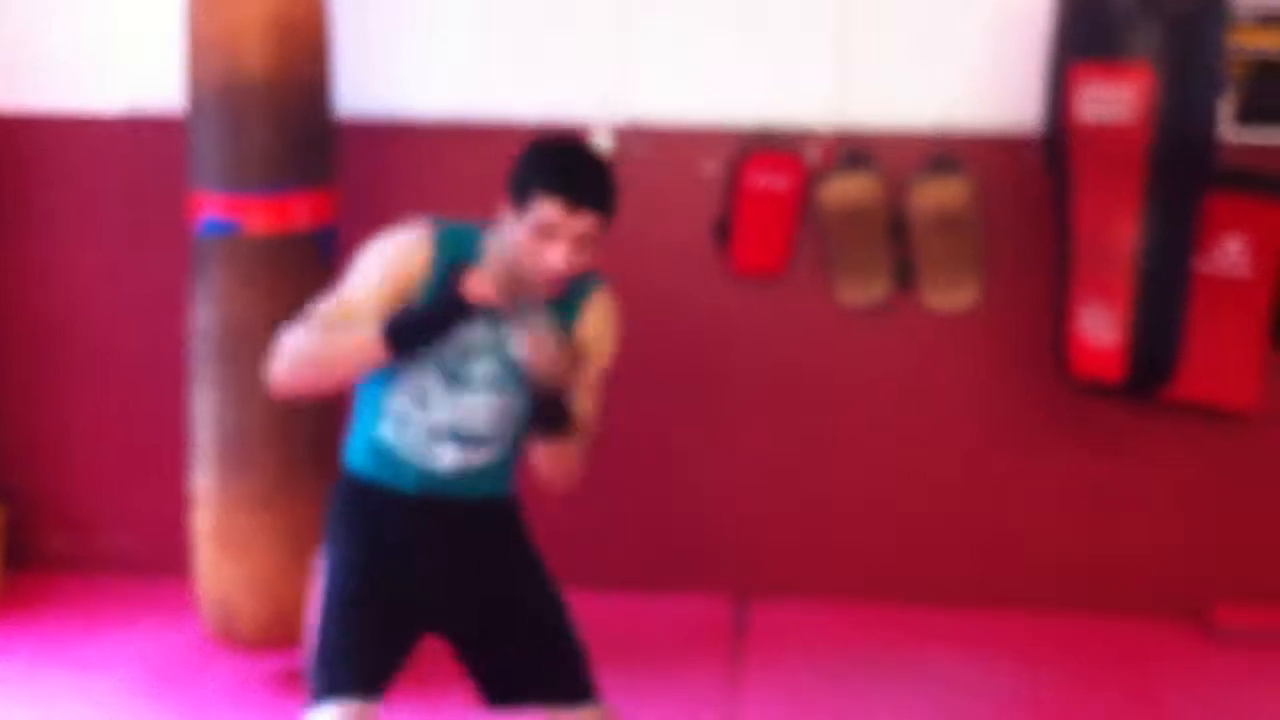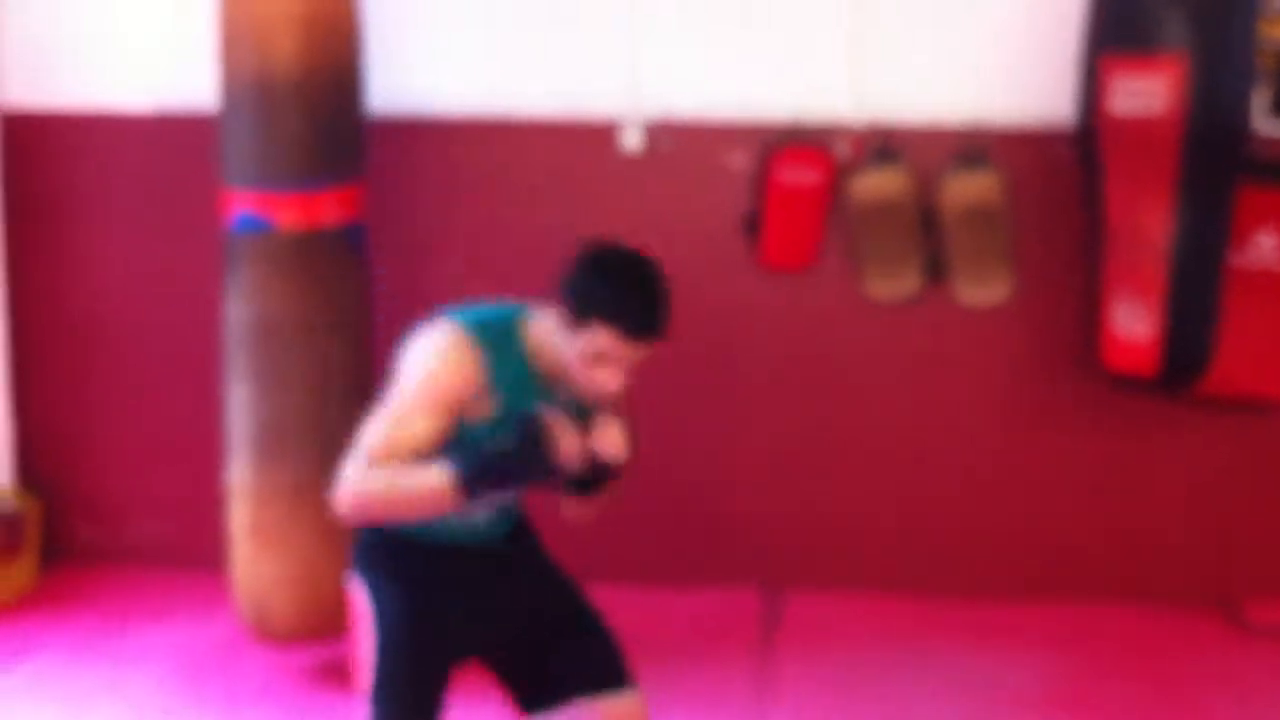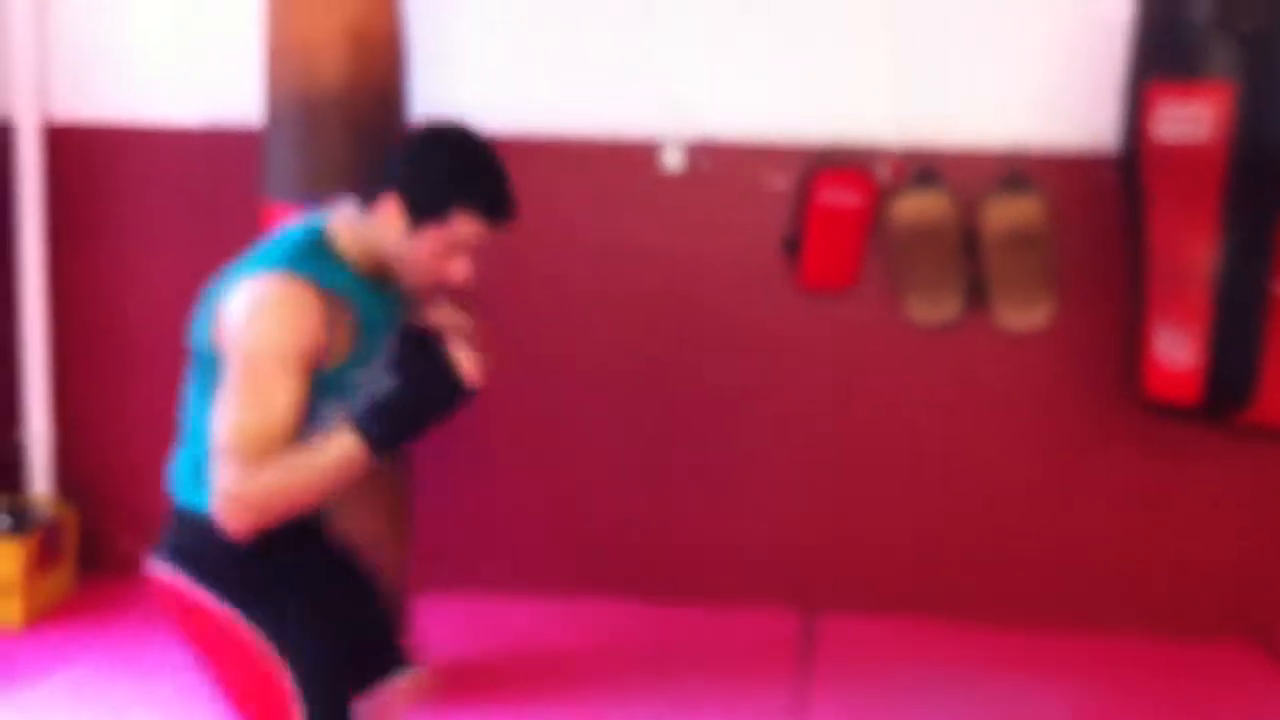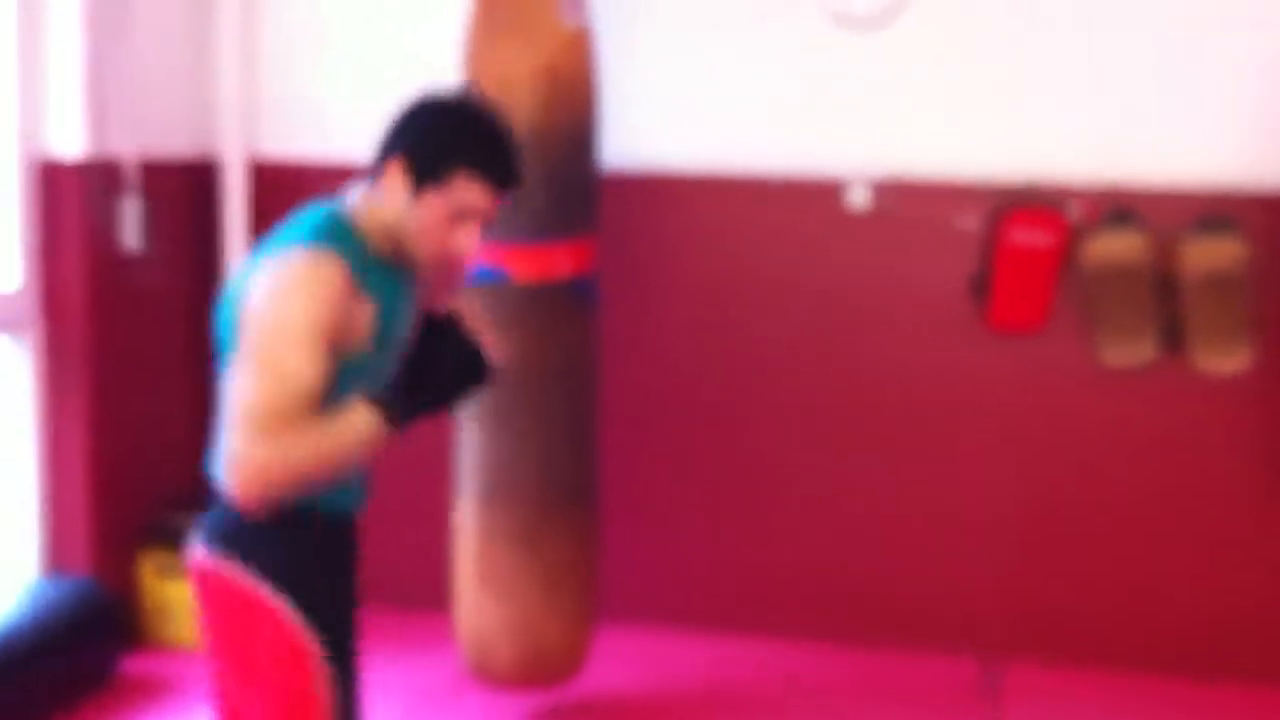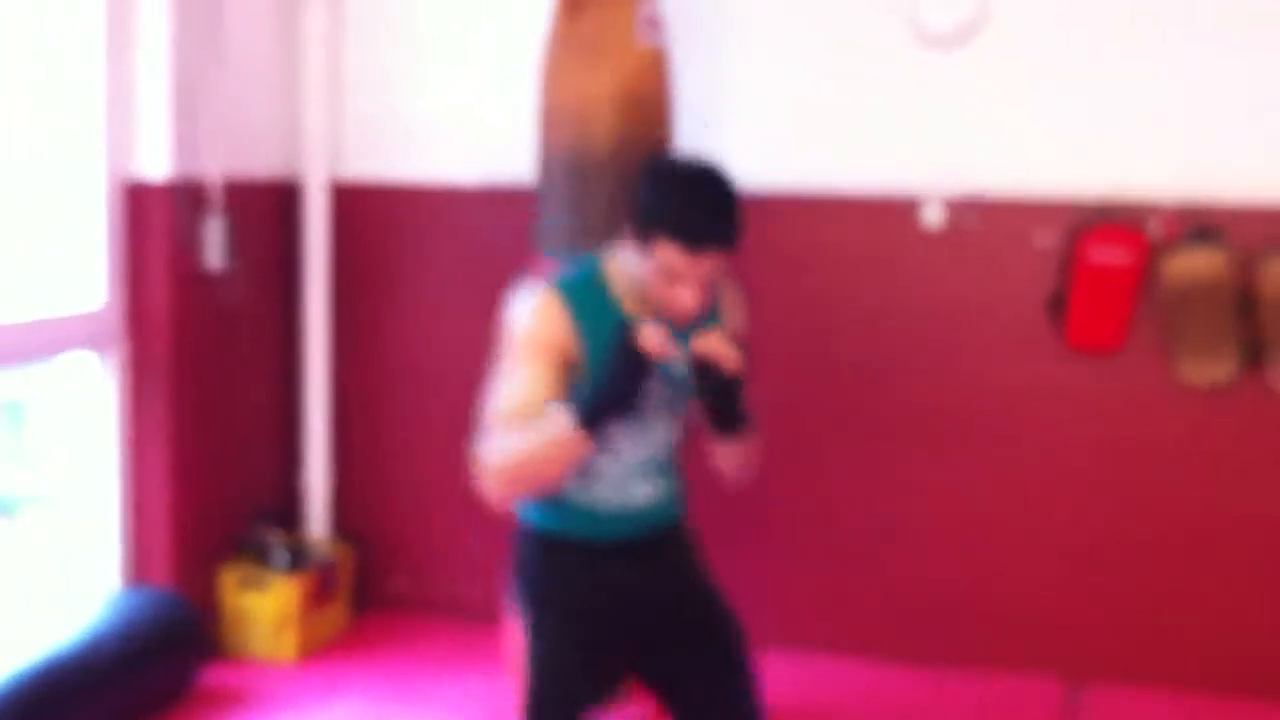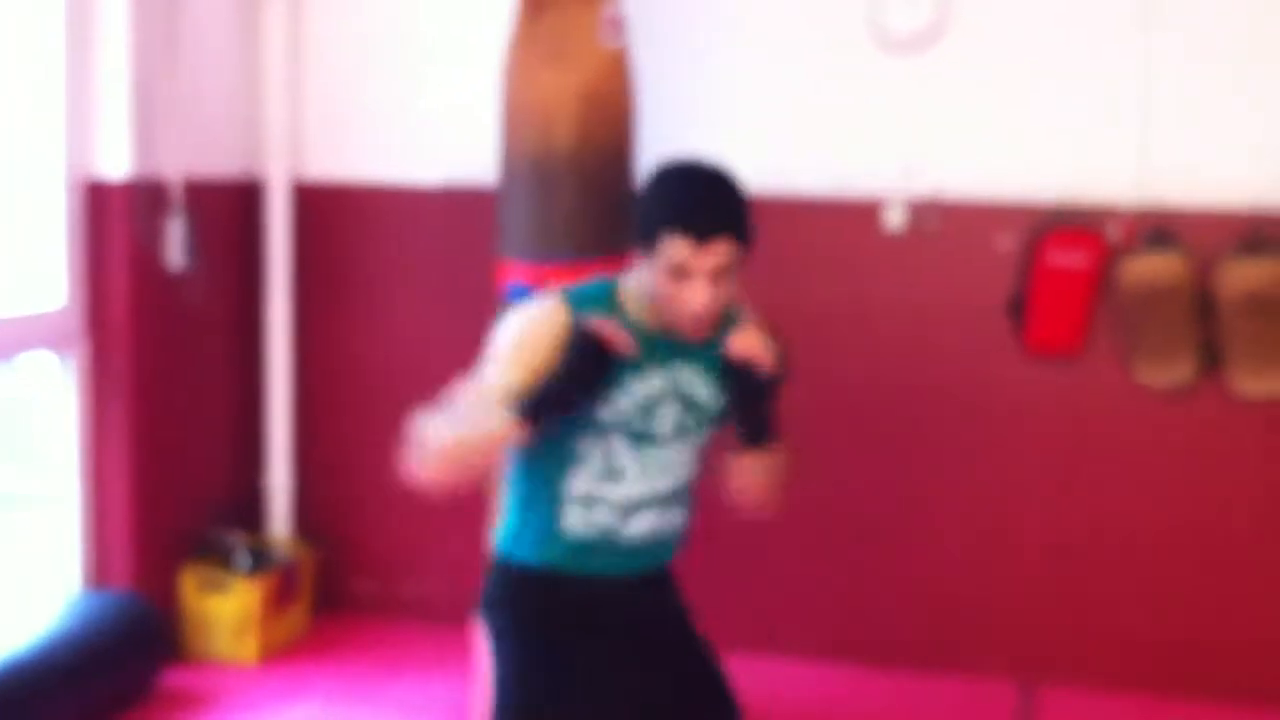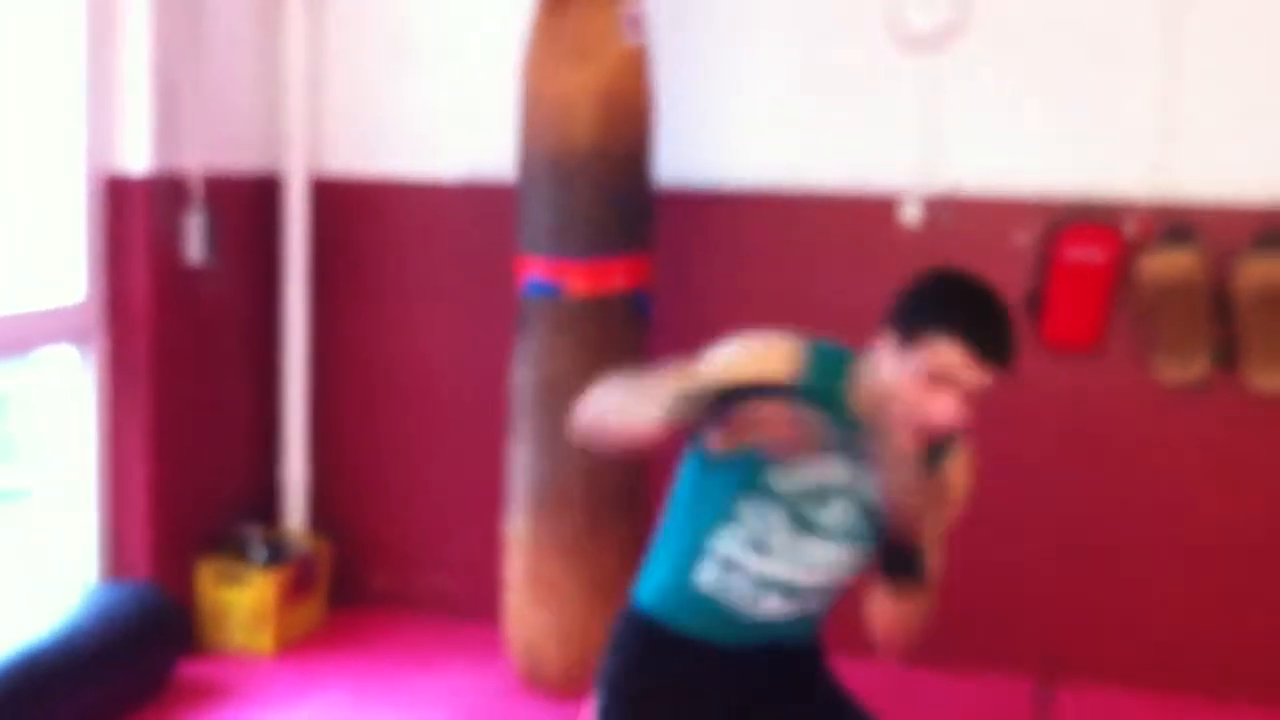
dt=0.7s
person 1, frame 1
left shoulder: (588, 311)
right shoulder: (414, 254)
left elbow: (560, 474)
right elbow: (288, 369)
left wrist: (553, 407)
right wrist: (413, 325)
left hip: (484, 527)
right hip: (377, 516)
person 1, frame 2
left shoulder: (596, 372)
right shoulder: (452, 354)
left elbow: (577, 507)
right elbow: (355, 496)
left wrist: (593, 474)
right wrist: (492, 468)
left hip: (500, 548)
right hip: (406, 558)
person 1, frame 3
left shoulder: (375, 259)
right shoulder: (280, 302)
right elbow: (239, 503)
left wrist: (433, 348)
right wrist: (391, 418)
left hip: (300, 531)
right hip: (232, 559)
person 1, frame 4
left shoulder: (389, 254)
right shoulder: (310, 275)
right elbow: (250, 472)
left wrist: (442, 360)
right wrist: (402, 401)
left hip: (310, 544)
right hip: (273, 556)
person 1, frame 5
left shoulder: (719, 305)
right shoulder: (549, 313)
left elbow: (738, 471)
right elbow: (500, 479)
left wrist: (726, 408)
right wrist: (604, 398)
left hip: (659, 555)
right hip: (564, 566)
person 1, frame 6
left shoulder: (731, 332)
right shoulder: (557, 324)
left elbow: (757, 499)
right elbow: (429, 461)
left wrist: (757, 409)
right wrist: (548, 395)
left hip: (643, 602)
right hip: (542, 602)
person 1, frame 7
left shoulder: (940, 462)
right shoulder: (776, 368)
left elbow: (893, 634)
right elbow: (598, 413)
left wrist: (905, 557)
right wrist: (696, 408)
left hip: (783, 672)
right hip: (664, 661)
